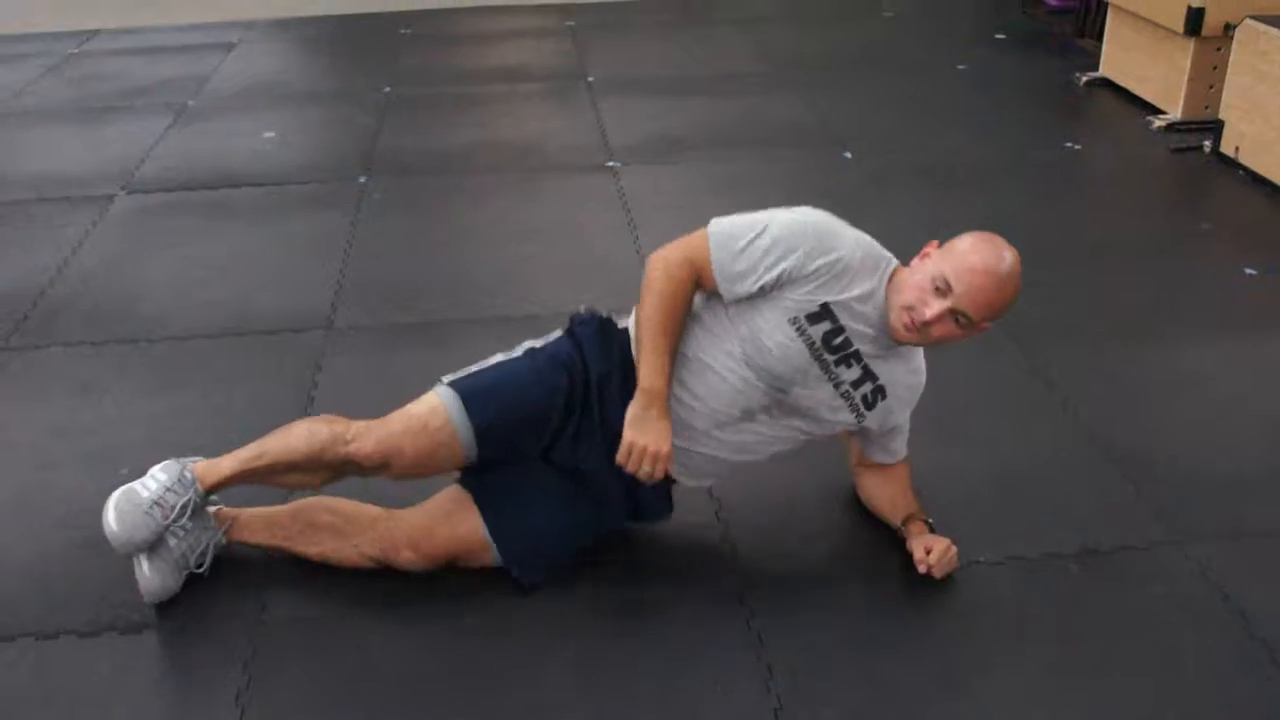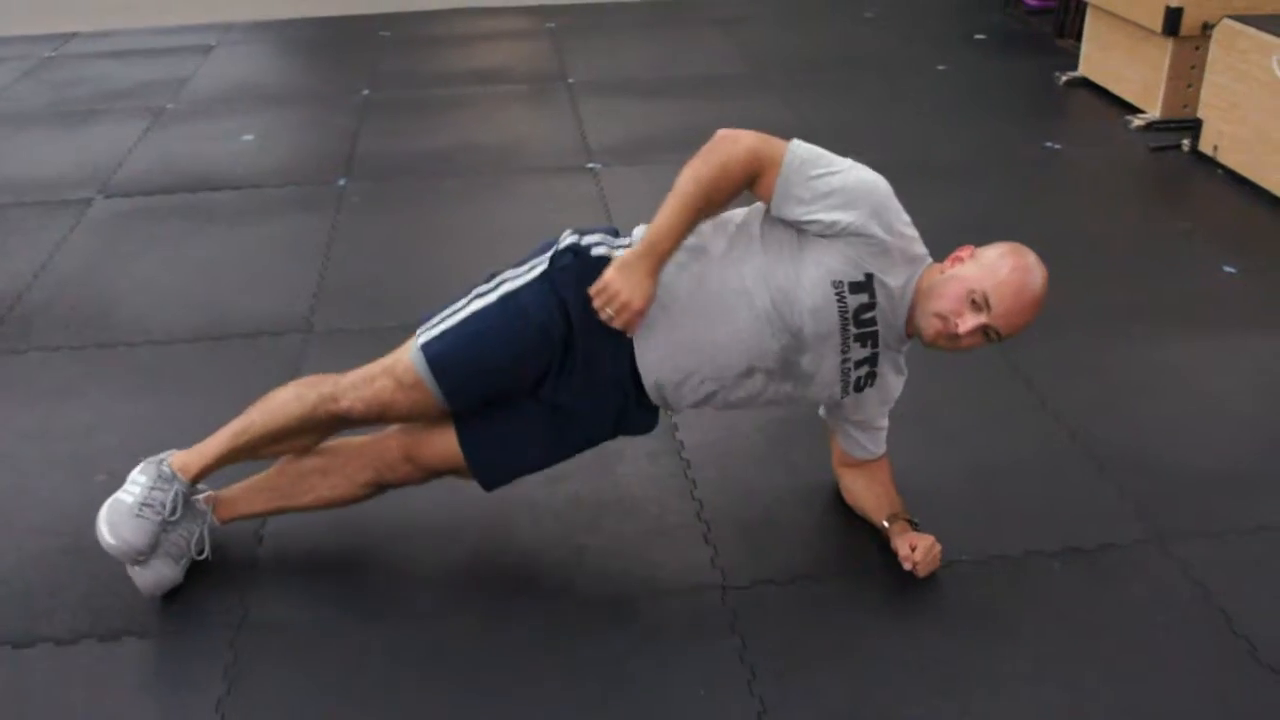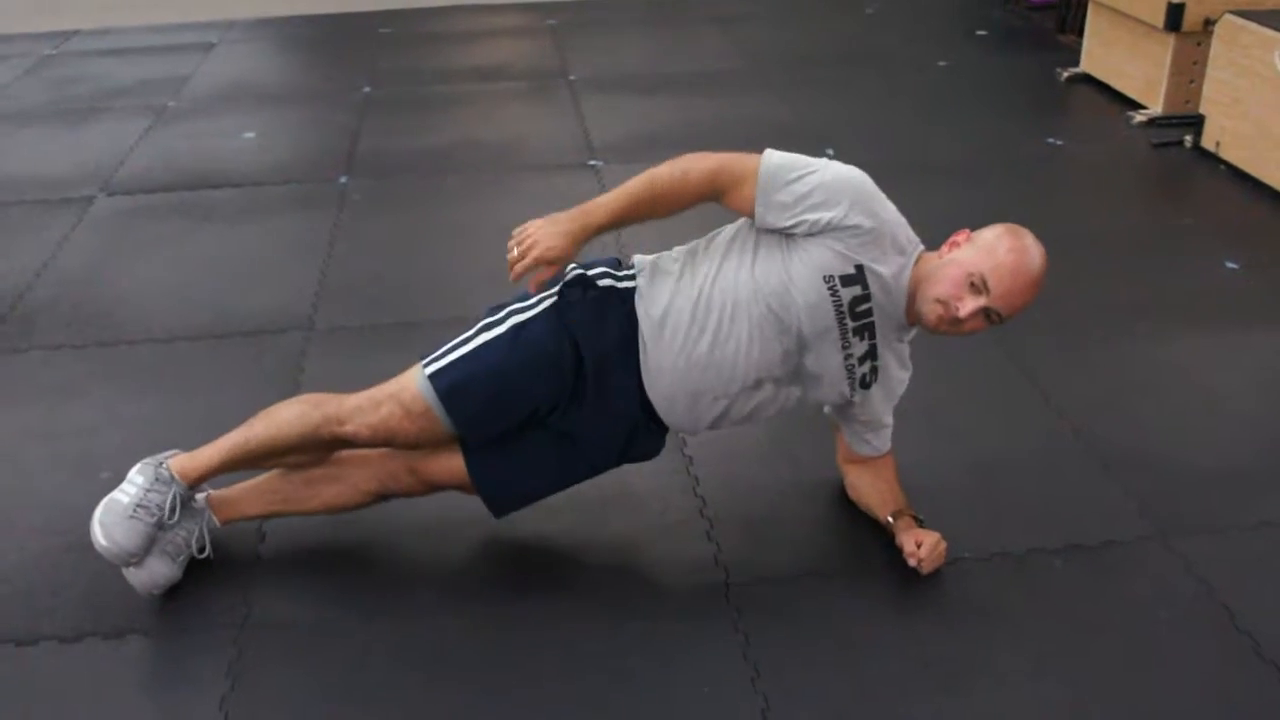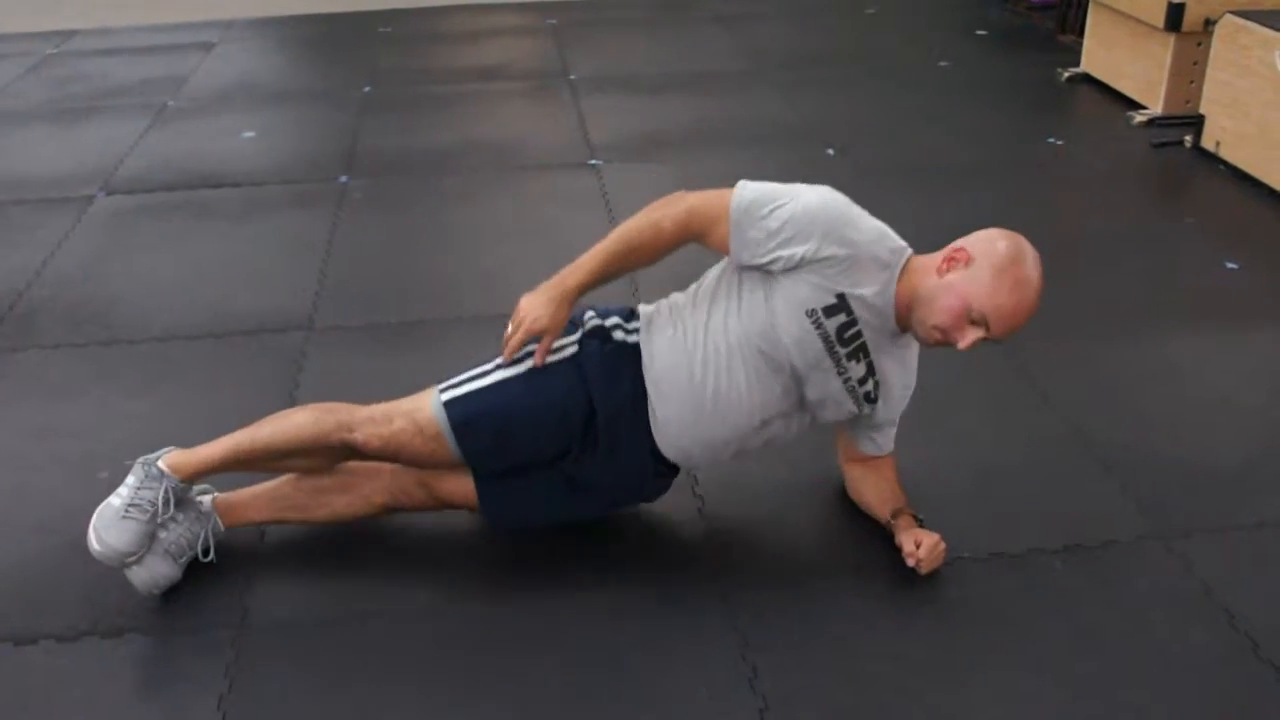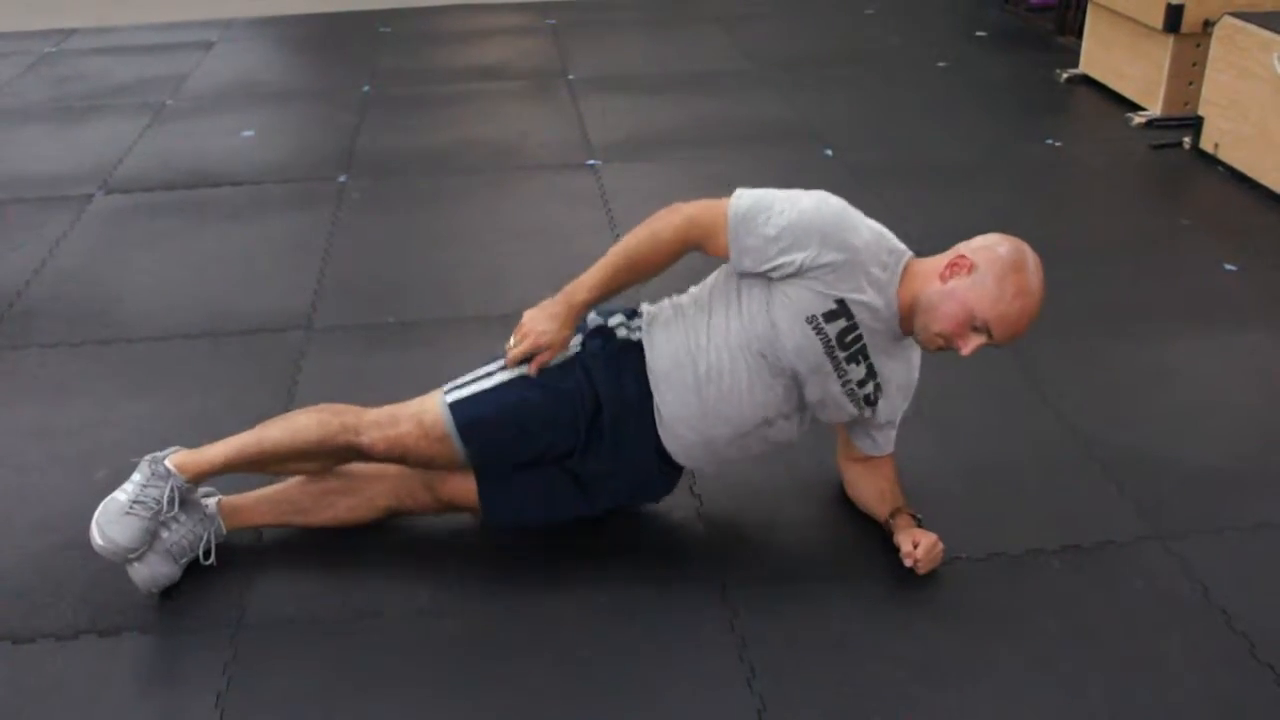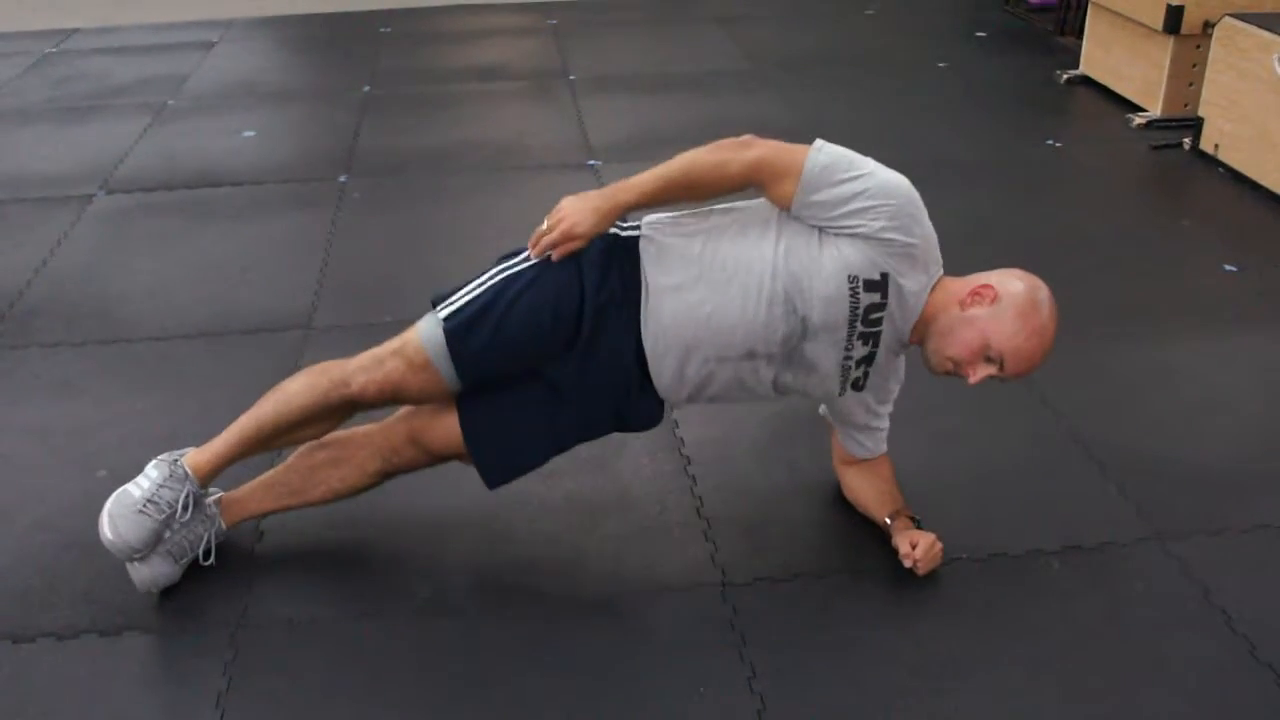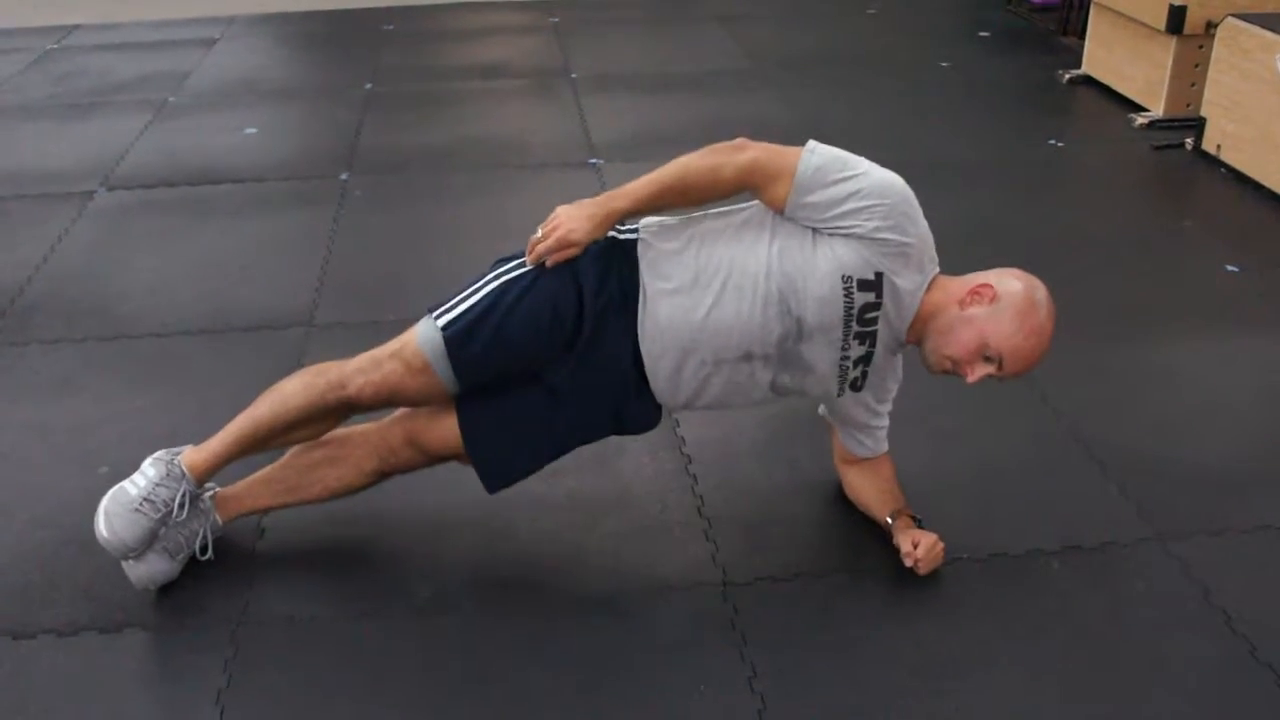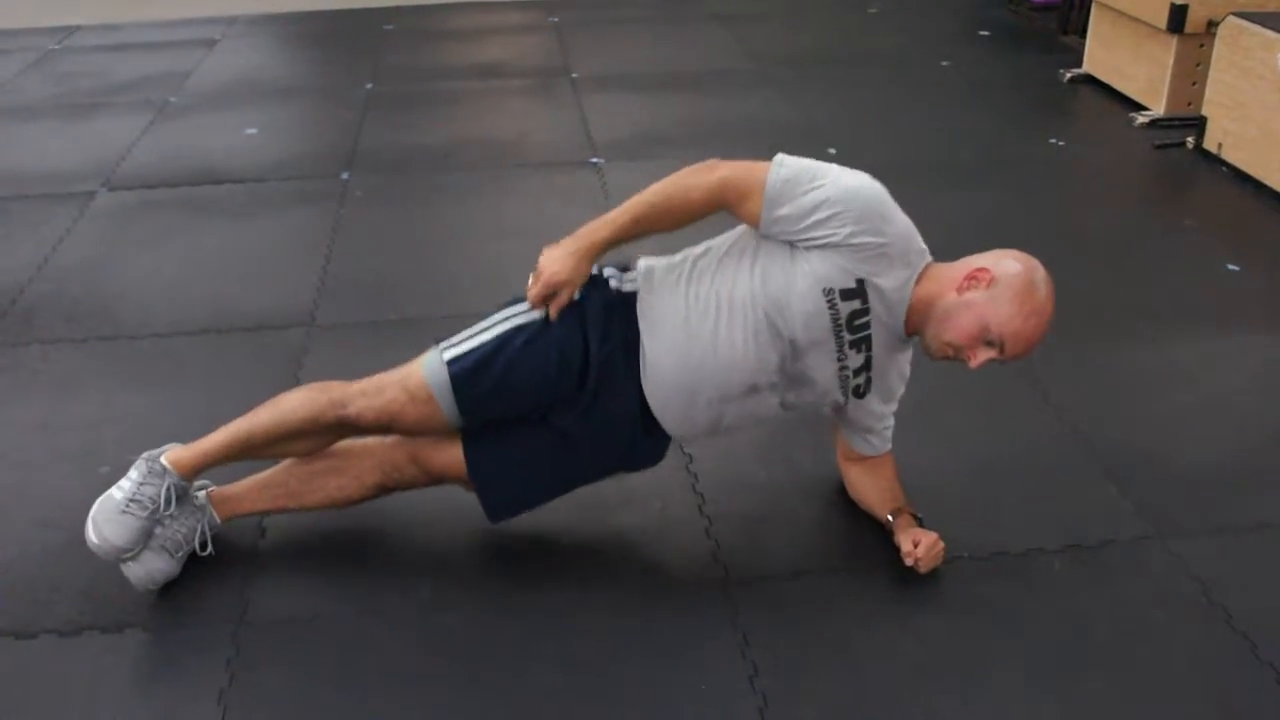
dt=0.4s
person 1, frame 1
left shoulder: (897, 383)
right shoulder: (826, 247)
left elbow: (876, 466)
right elbow: (674, 263)
left wrist: (916, 529)
right wrist: (650, 402)
left hip: (634, 481)
right hip: (601, 376)
left knee: (415, 546)
right knee: (386, 447)
left ankle: (212, 533)
right ankle: (196, 480)
person 1, frame 2
left shoulder: (878, 371)
right shoulder: (871, 214)
left elbow: (857, 462)
right elbow: (738, 148)
left wrist: (900, 528)
right wrist: (647, 253)
left hip: (616, 393)
right hip: (585, 304)
left knee: (408, 458)
right knee: (368, 397)
left ankle: (205, 516)
right ankle: (183, 472)
person 1, frame 3
left shoulder: (883, 367)
right shoulder: (857, 209)
left elbow: (861, 459)
right elbow: (710, 172)
left wrist: (905, 524)
right wrist: (577, 221)
left hip: (623, 420)
right hip: (601, 326)
left knee: (413, 474)
right knee: (371, 423)
left ankle: (203, 518)
right ankle: (179, 476)
person 1, frame 4
left shoulder: (894, 374)
right shoulder: (835, 232)
left elbow: (863, 460)
right elbow: (686, 212)
left wrist: (906, 525)
right wrist: (560, 289)
left hip: (637, 464)
right hip: (615, 374)
left knee: (417, 486)
right knee: (383, 433)
left ankle: (208, 519)
right ankle: (178, 471)
person 1, frame 5
left shoulder: (895, 376)
right shoulder: (841, 241)
left elbow: (863, 460)
right elbow: (688, 221)
left wrist: (903, 524)
right wrist: (567, 301)
left hip: (641, 462)
right hip: (613, 373)
left knee: (426, 488)
right knee: (390, 436)
left ankle: (209, 523)
right ankle: (180, 474)
person 1, frame 6
left shoulder: (879, 368)
right shoulder: (895, 216)
left elbow: (858, 460)
right elbow: (754, 156)
left wrist: (901, 525)
right wrist: (610, 199)
left hip: (623, 383)
right hip: (605, 282)
left knee: (416, 441)
right knee: (379, 379)
left ankle: (211, 518)
right ankle: (190, 473)
person 1, frame 7
left shoulder: (877, 368)
right shoulder: (890, 215)
left elbow: (859, 457)
right elbow: (745, 160)
left wrist: (903, 525)
right wrist: (602, 206)
left hip: (620, 388)
right hip: (602, 289)
left knee: (414, 440)
right knee: (376, 381)
left ankle: (208, 514)
right ankle: (188, 471)
person 1, frame 8
left shoulder: (885, 369)
right shoulder: (865, 219)
left elbow: (861, 455)
right elbow: (718, 180)
left wrist: (903, 520)
right wrist: (583, 242)
left hip: (632, 429)
right hip: (609, 336)
left knee: (414, 463)
right knee: (382, 406)
left ankle: (205, 513)
right ankle: (177, 470)
